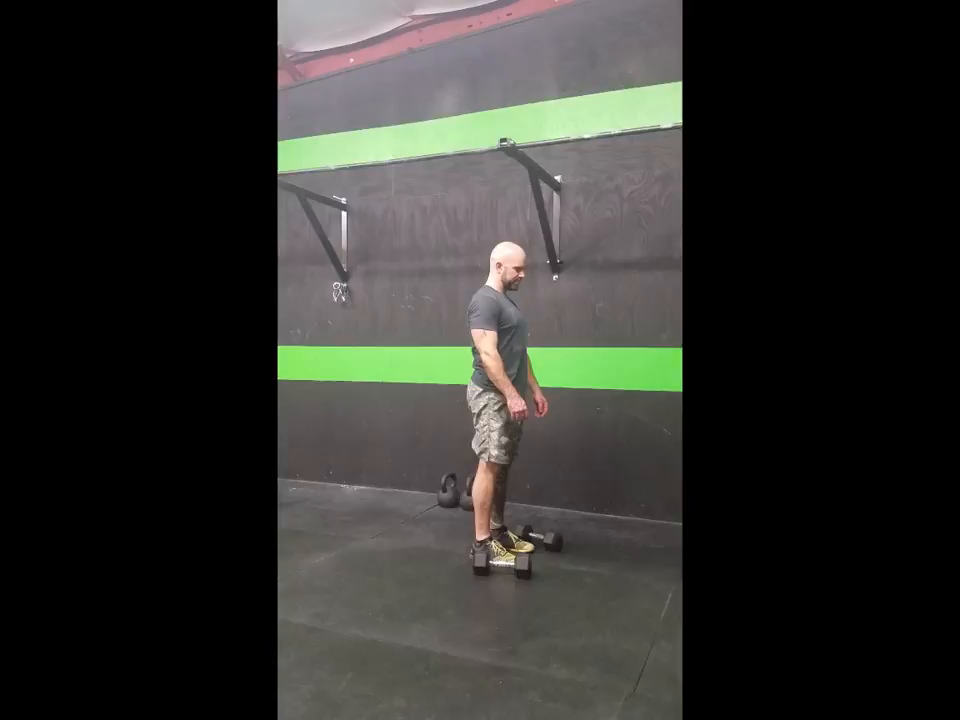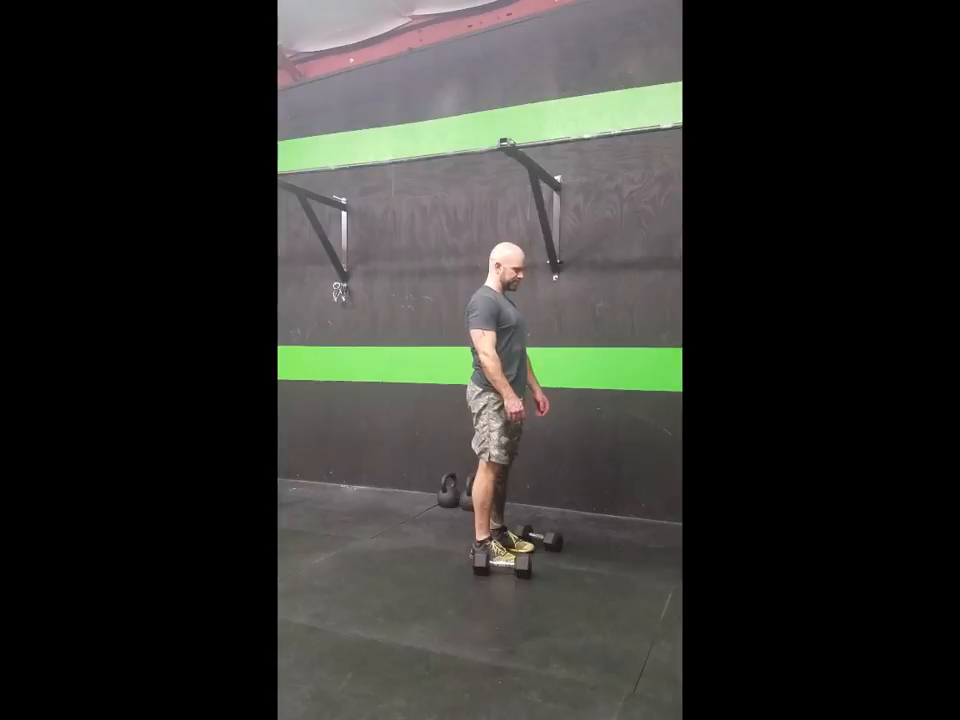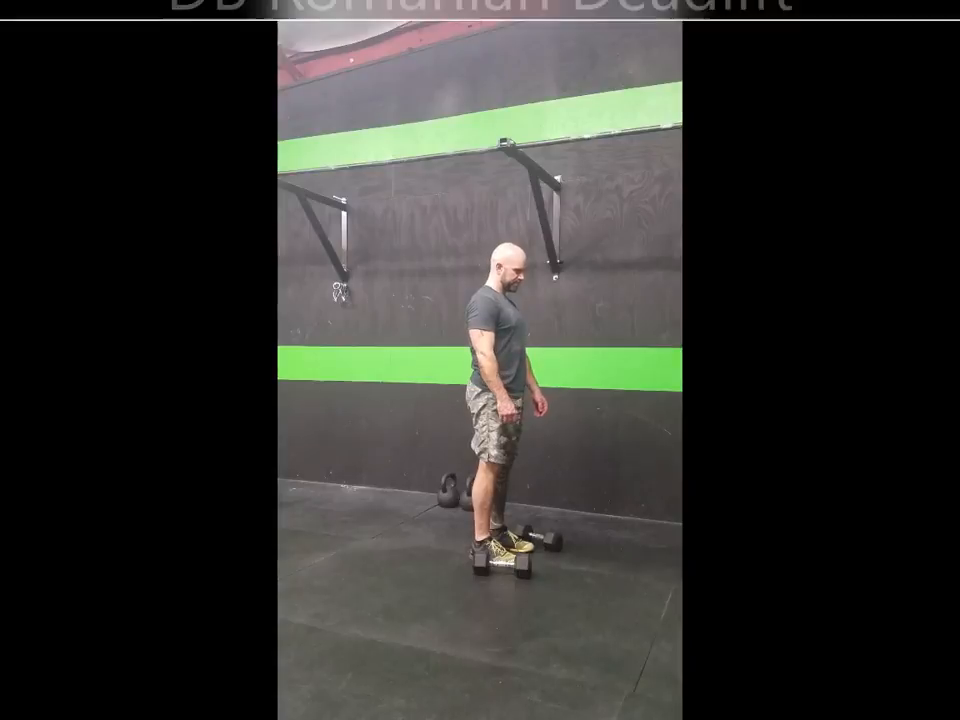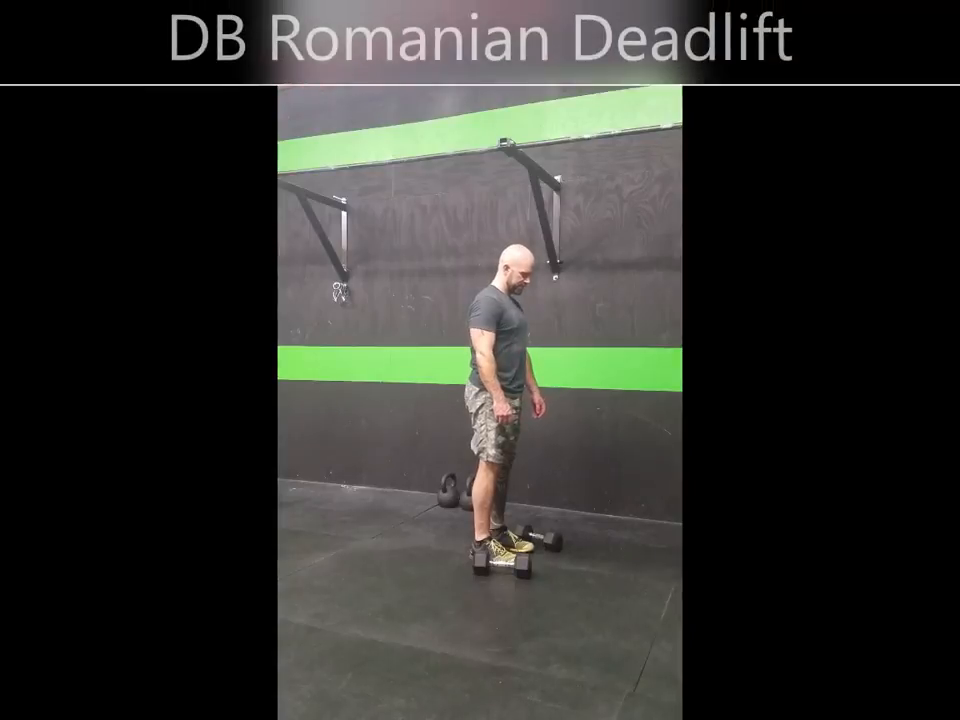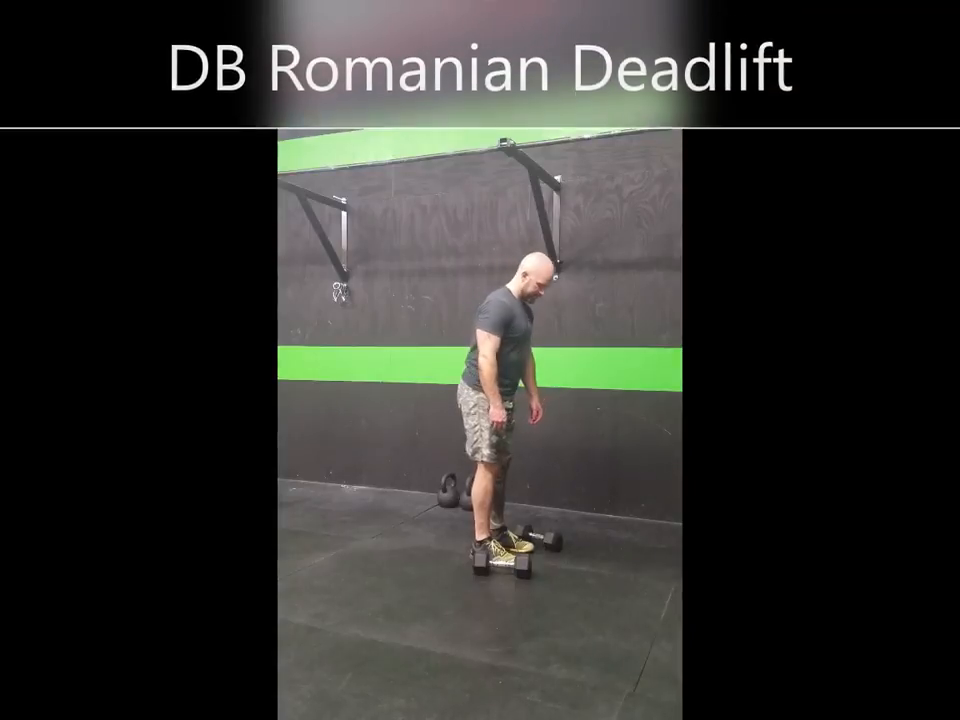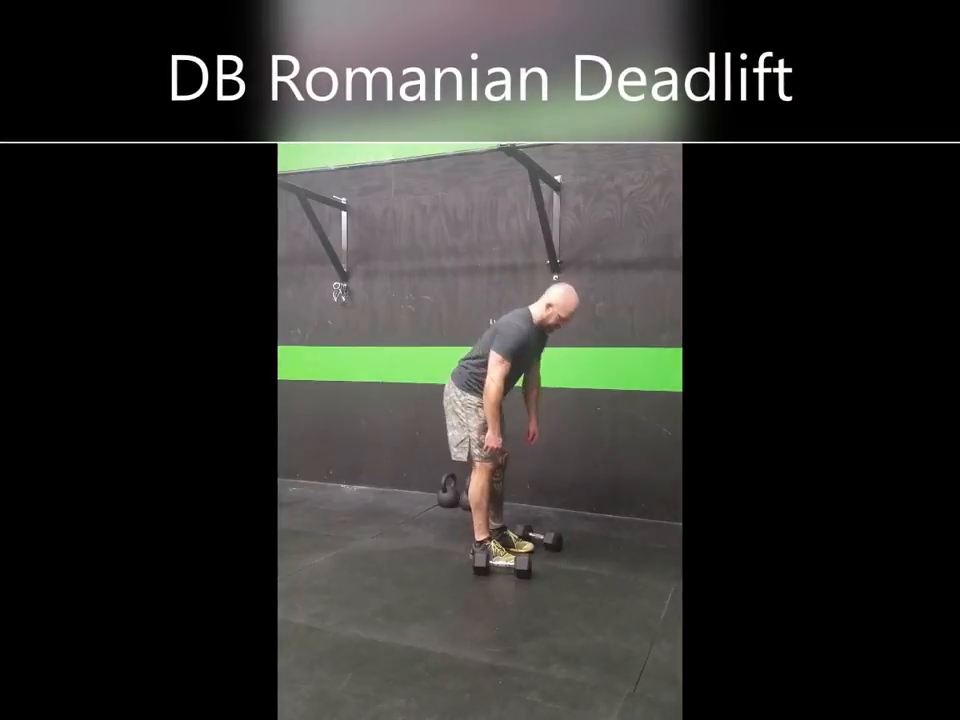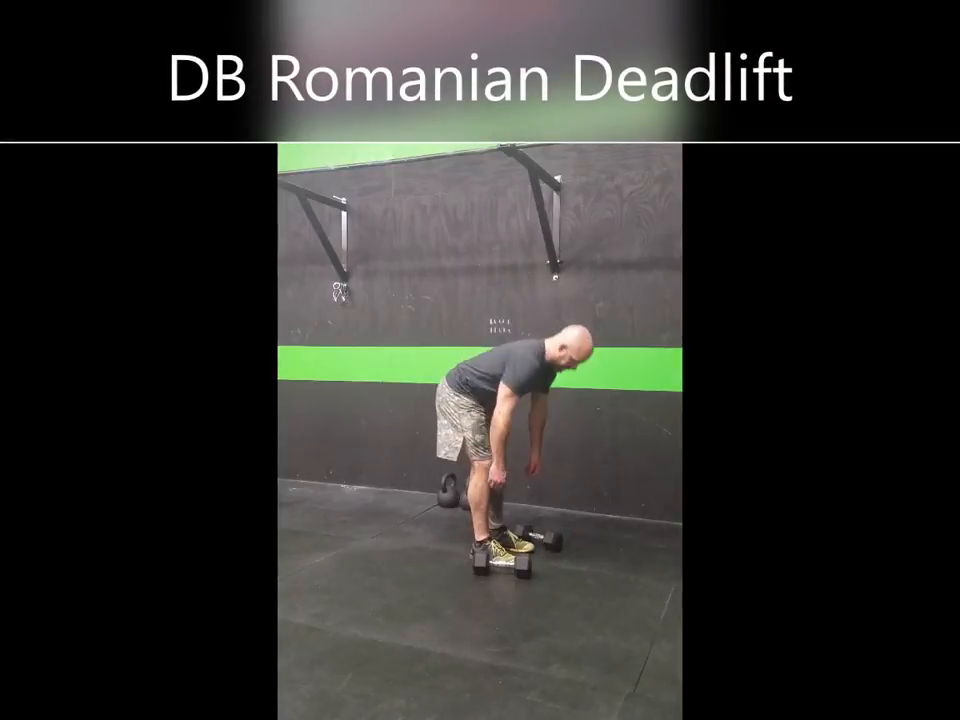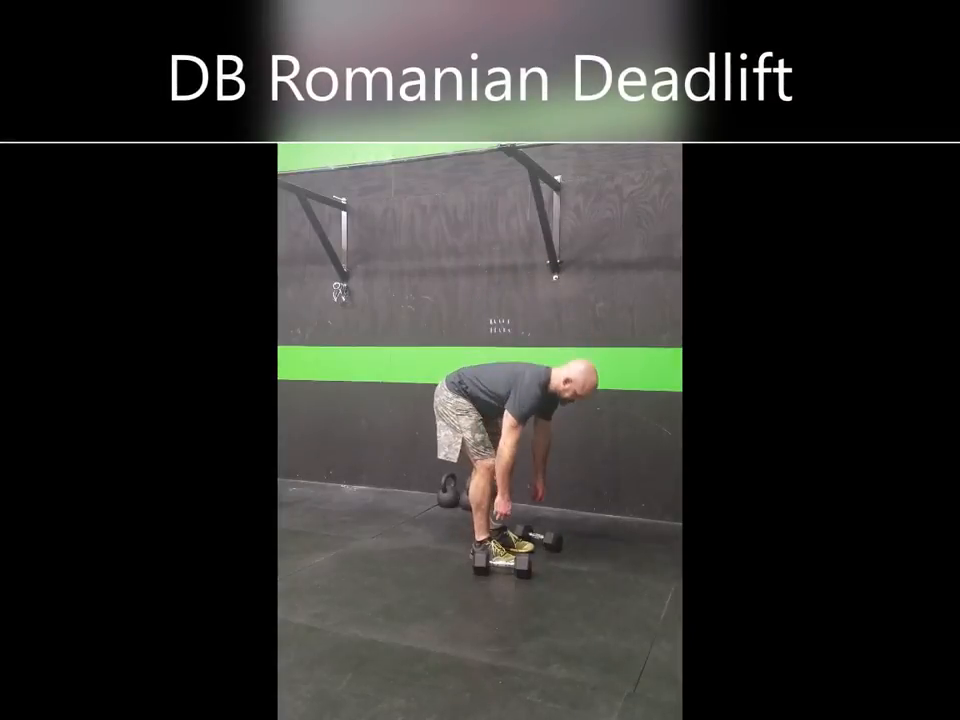
dt=0.2s
person 1, frame 1
left shoulder: (506, 302)
right shoulder: (485, 301)
right elbow: (488, 355)
left wrist: (534, 390)
right wrist: (513, 396)
left hip: (508, 396)
right hip: (492, 396)
left knee: (502, 466)
right knee: (489, 466)
left ankle: (498, 530)
right ankle: (482, 542)
person 1, frame 2
left shoulder: (505, 302)
right shoulder: (483, 302)
right elbow: (486, 355)
left wrist: (535, 389)
right wrist: (508, 396)
left hip: (508, 396)
right hip: (492, 397)
left knee: (502, 467)
right knee: (489, 466)
left ankle: (497, 530)
right ankle: (482, 542)
person 1, frame 3
left shoulder: (507, 302)
right shoulder: (484, 301)
right elbow: (484, 354)
left wrist: (534, 389)
right wrist: (501, 398)
left hip: (510, 396)
right hip: (491, 397)
left knee: (503, 466)
right knee: (490, 466)
left ankle: (498, 530)
right ankle: (481, 541)
person 1, frame 4
left shoulder: (513, 303)
right shoulder: (487, 301)
right elbow: (483, 355)
left wrist: (534, 390)
right wrist: (498, 400)
left hip: (510, 396)
right hip: (489, 396)
left knee: (503, 466)
right knee: (490, 466)
left ankle: (498, 530)
right ankle: (481, 542)
person 1, frame 5
left shoulder: (525, 309)
right shoulder: (499, 305)
left elbow: (525, 356)
right elbow: (486, 357)
left wrist: (533, 395)
right wrist: (494, 406)
left hip: (502, 395)
right hip: (478, 393)
left knee: (501, 464)
right knee: (488, 465)
left ankle: (497, 530)
right ankle: (481, 541)
person 1, frame 6
left shoulder: (538, 332)
right shoulder: (516, 328)
left elbow: (531, 377)
right elbow: (494, 380)
left wrist: (533, 419)
right wrist: (493, 431)
left hip: (483, 394)
right hip: (466, 393)
left knee: (497, 462)
right knee: (484, 463)
left ankle: (497, 530)
right ankle: (481, 542)
person 1, frame 7
left shoulder: (546, 364)
right shoulder: (526, 361)
left elbow: (538, 408)
right elbow: (502, 414)
left wrist: (535, 451)
right wrist: (498, 465)
left hip: (479, 399)
right hip: (457, 395)
left knee: (493, 462)
right knee: (483, 464)
left ankle: (497, 530)
right ankle: (482, 543)
person 1, frame 8
left shoulder: (548, 389)
right shoulder: (530, 389)
left elbow: (542, 437)
right elbow: (508, 444)
left wrist: (539, 479)
right wrist: (503, 497)
left hip: (477, 401)
right hip: (454, 397)
left knee: (497, 462)
right knee: (486, 464)
left ankle: (498, 531)
right ankle: (482, 543)
